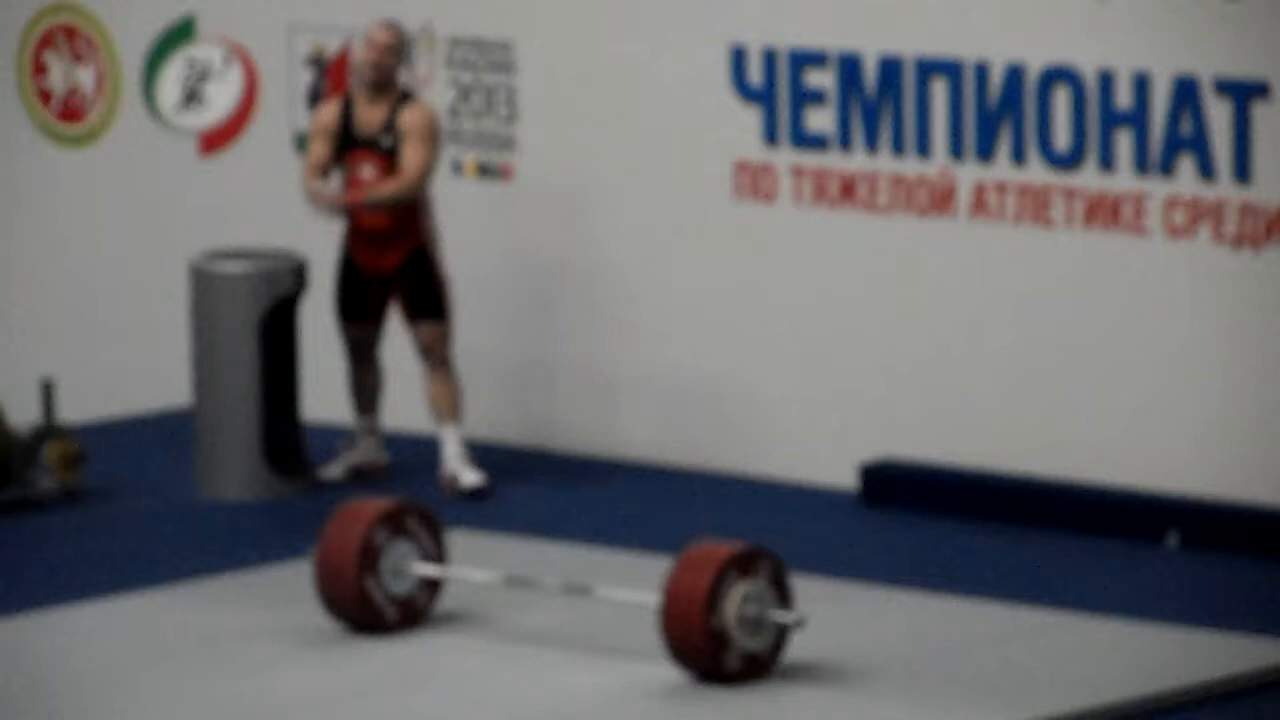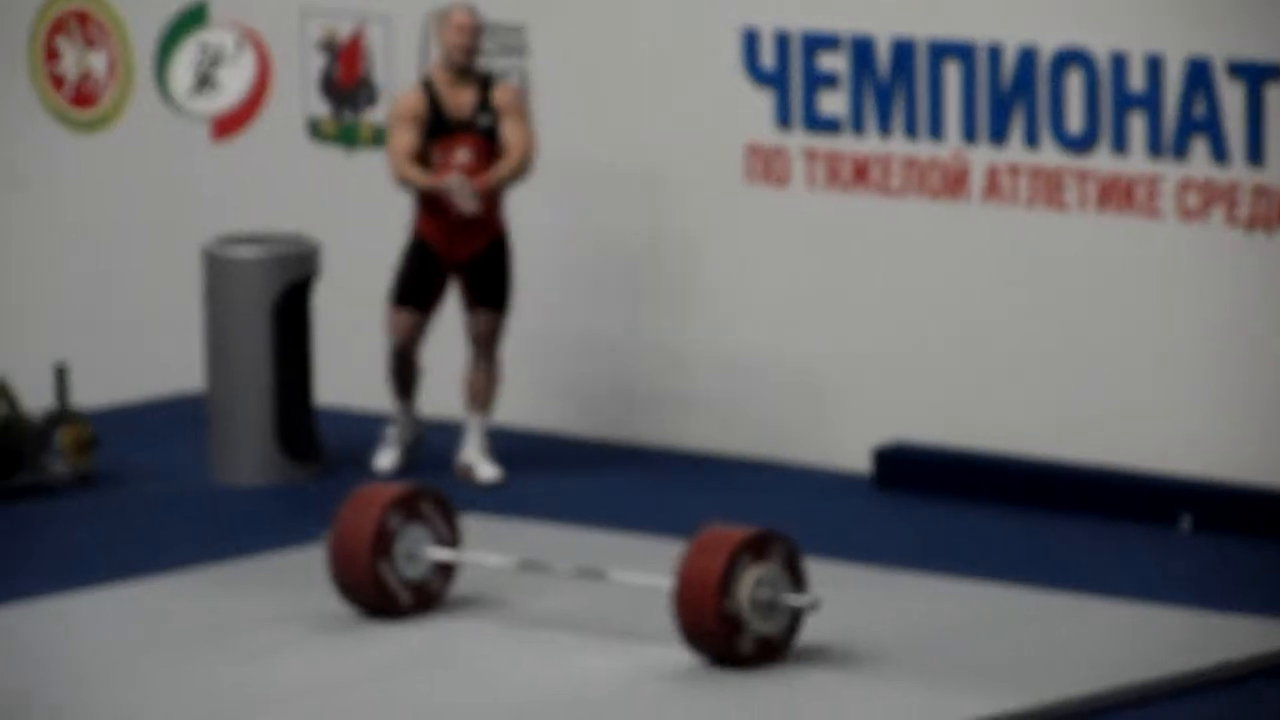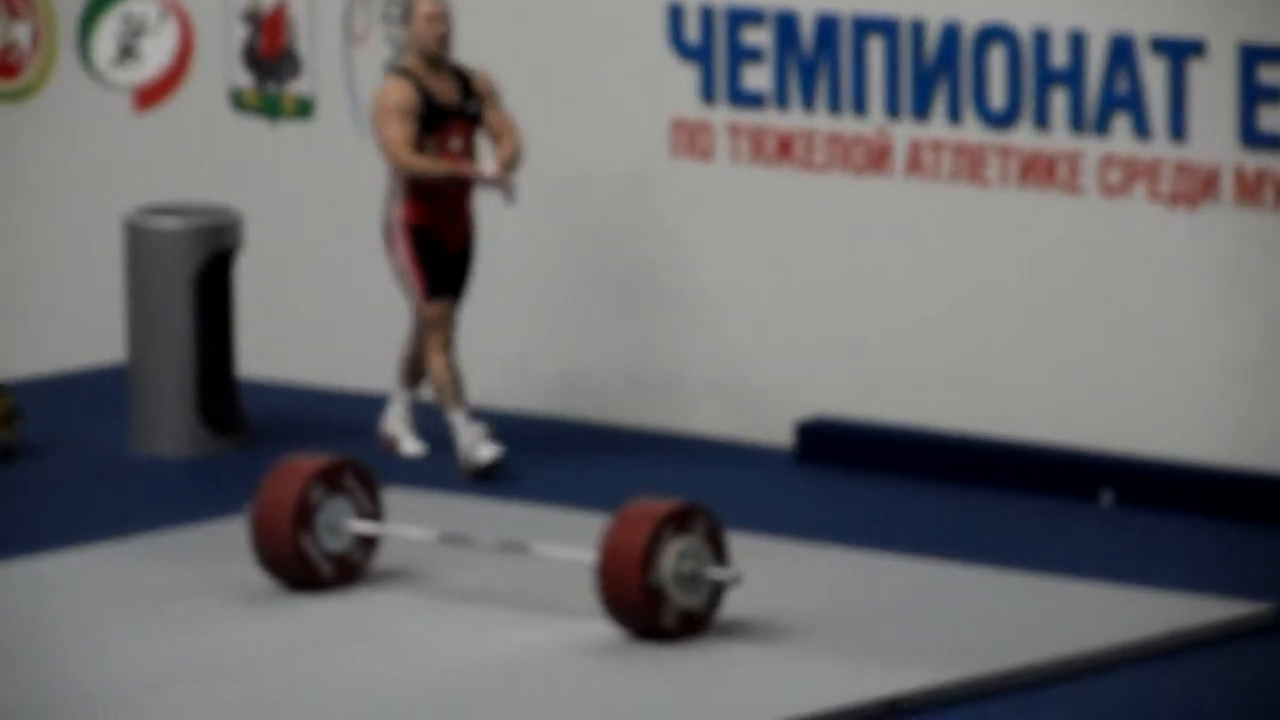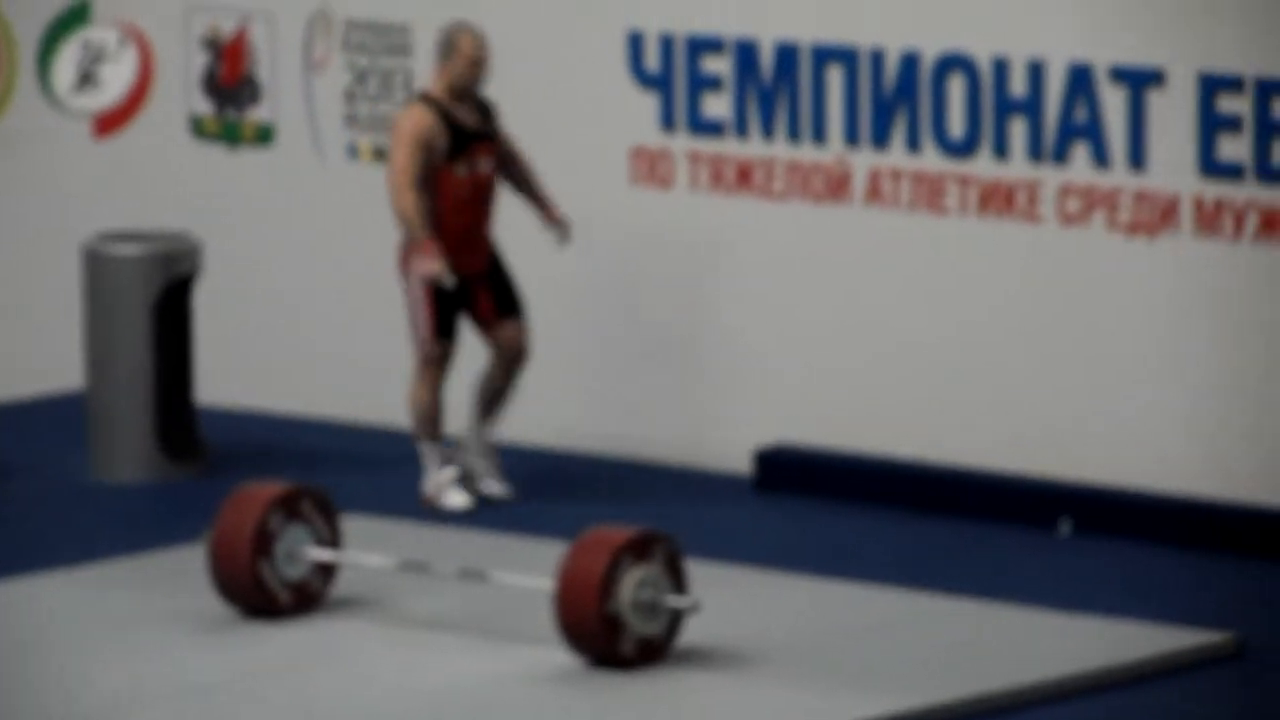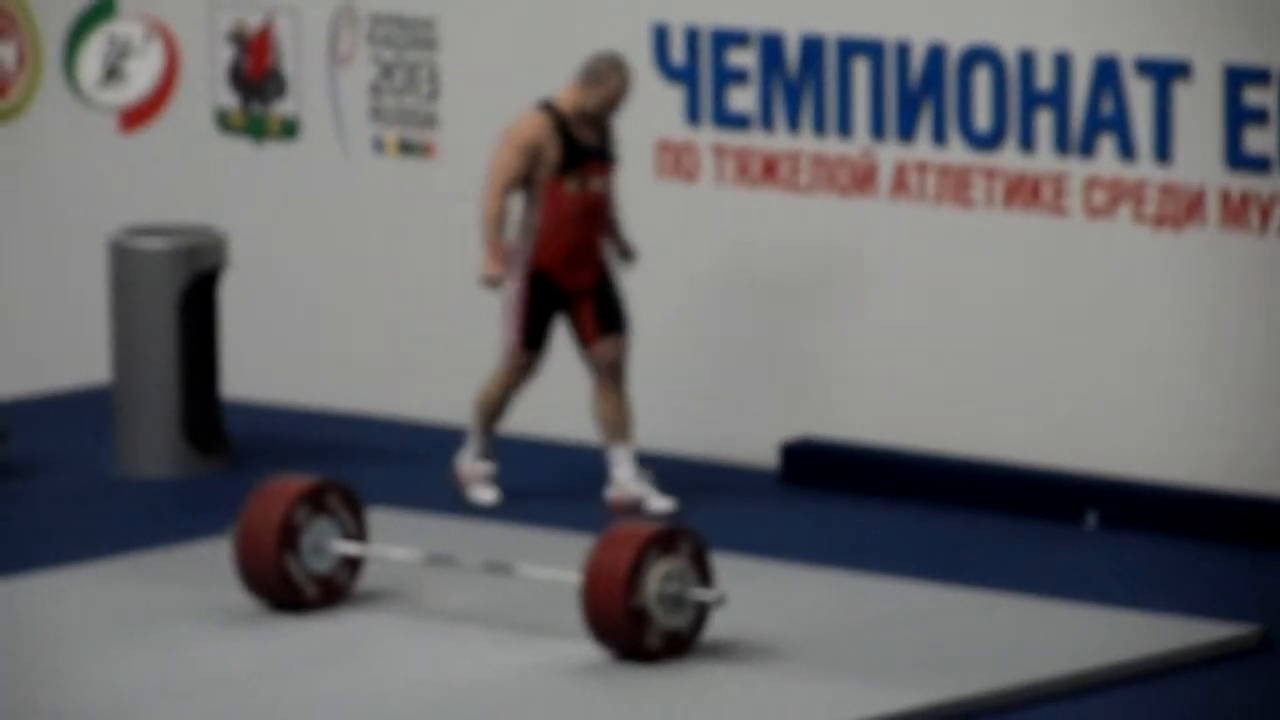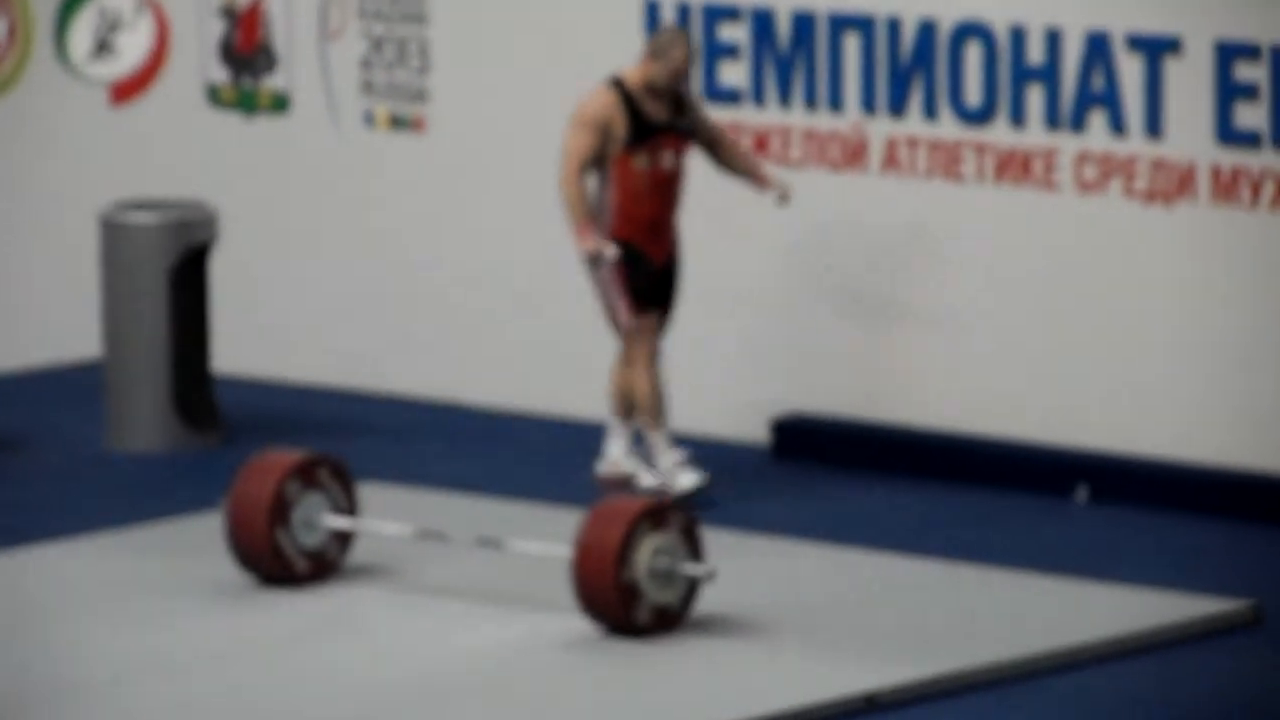
dt=0.4s
person 1, frame 1
left shoulder: (415, 116)
right shoulder: (330, 114)
left elbow: (410, 183)
right elbow: (312, 175)
left wrist: (350, 200)
right wrist: (321, 194)
left hip: (412, 246)
right hip: (361, 247)
left knee: (434, 349)
right knee: (358, 347)
left ankle: (453, 458)
right ankle: (368, 446)
person 1, frame 2
left shoulder: (503, 96)
right shoulder: (412, 102)
left elbow: (520, 156)
right elbow: (402, 168)
left wrist: (478, 186)
right wrist: (444, 185)
left hip: (487, 236)
right hip: (432, 236)
left knee: (486, 340)
right knee: (401, 338)
left ankle: (475, 446)
right ankle: (401, 424)
person 1, frame 3
left shoulder: (475, 83)
right shoulder: (397, 92)
left elbow: (506, 136)
right elbow: (405, 161)
left wrist: (500, 170)
right wrist: (471, 170)
left hip: (457, 221)
right hip: (412, 223)
left knee: (430, 325)
right knee: (438, 325)
left ankle: (397, 418)
right ankle: (466, 436)
person 1, frame 4
left shoulder: (483, 107)
right shoulder: (420, 119)
left elbow: (510, 160)
right elbow: (403, 190)
left wrist: (547, 209)
right wrist: (426, 252)
left hip: (479, 251)
right hip: (434, 258)
left knee: (514, 346)
right knee: (434, 361)
left ankle: (476, 446)
right ankle: (435, 472)
person 1, frame 5
left shoulder: (601, 127)
right shoulder: (535, 129)
right elbow: (497, 191)
left wrist: (618, 238)
right wrist: (494, 255)
left hip: (589, 266)
right hip: (540, 268)
left knee: (612, 364)
right knee: (516, 369)
left ankle: (625, 480)
right ankle: (473, 459)
person 1, frame 6
left shoulder: (679, 101)
right shoulder: (603, 105)
left elbow: (718, 143)
right elbow: (572, 172)
left wrist: (764, 180)
right wrist: (584, 233)
left hip: (661, 239)
right hip: (616, 242)
left knee: (637, 345)
right knee: (644, 346)
left ankle: (617, 455)
right ankle: (667, 463)
